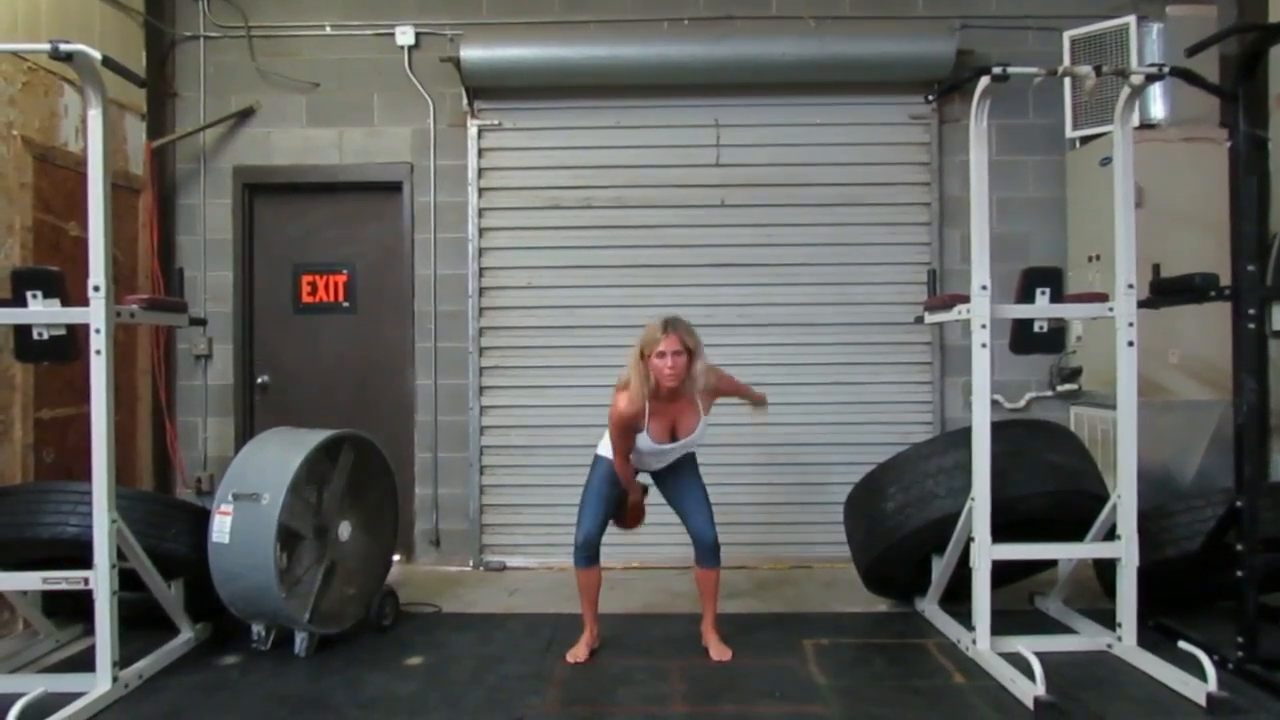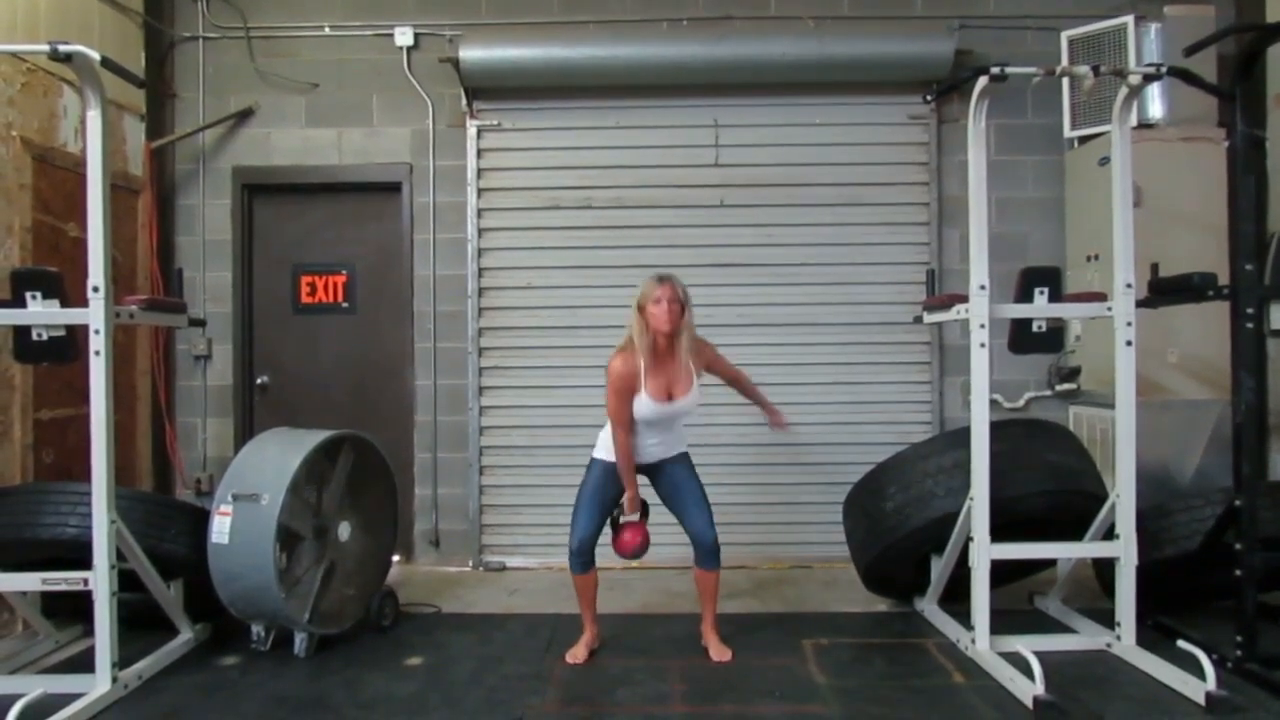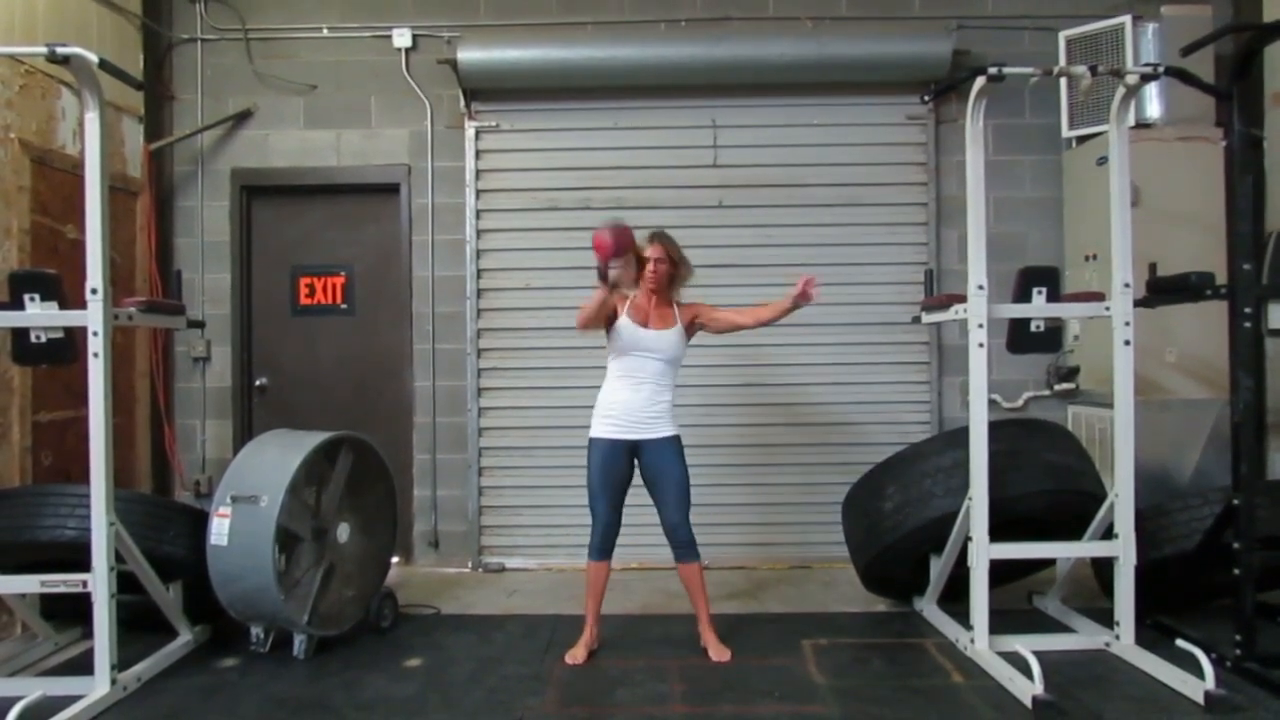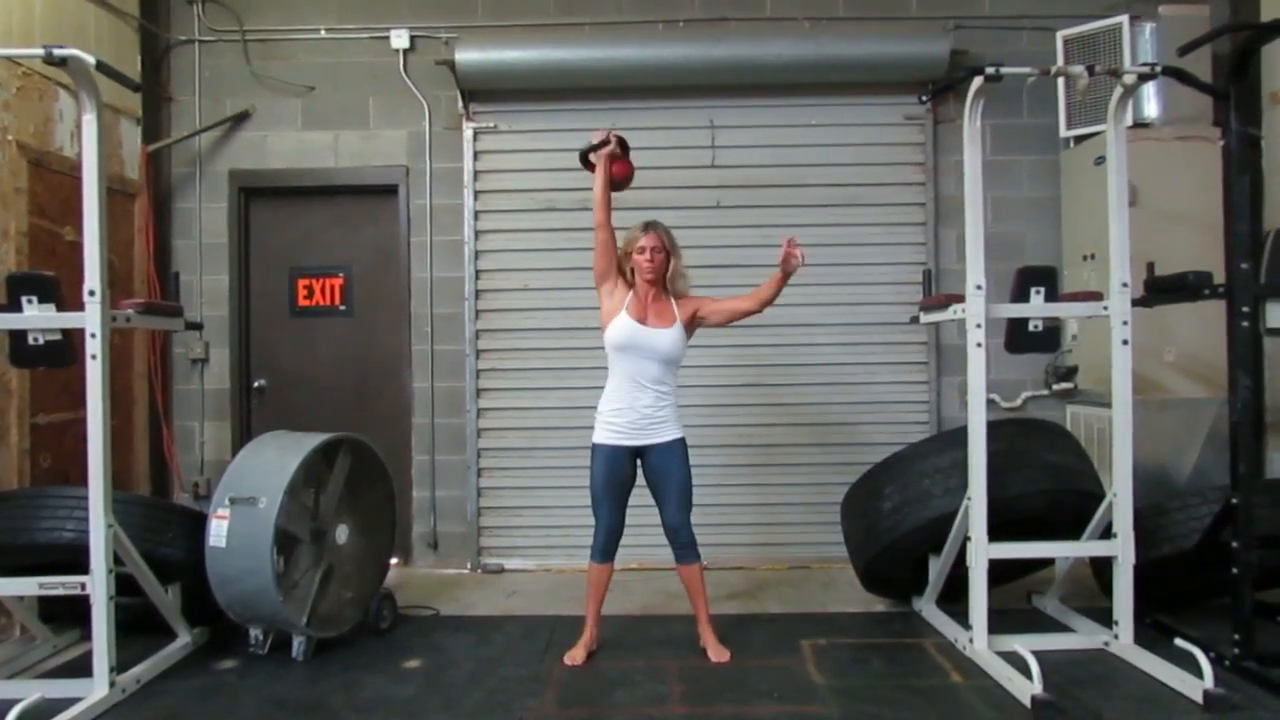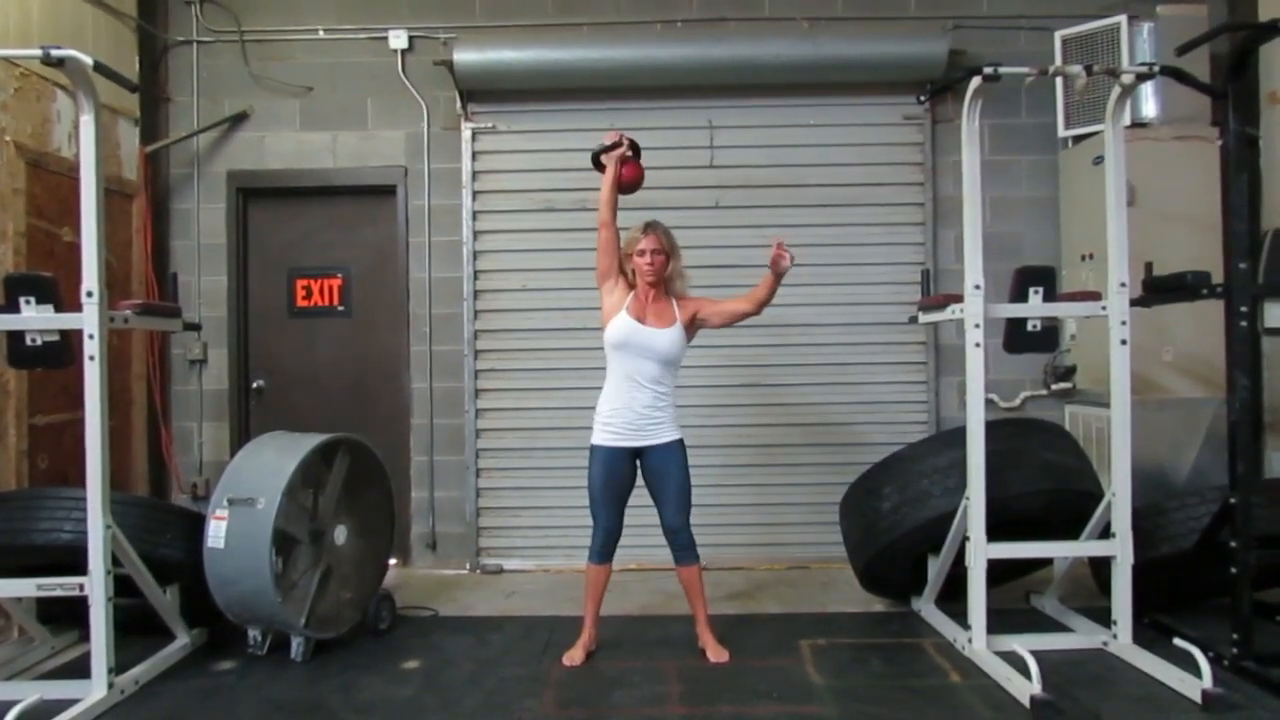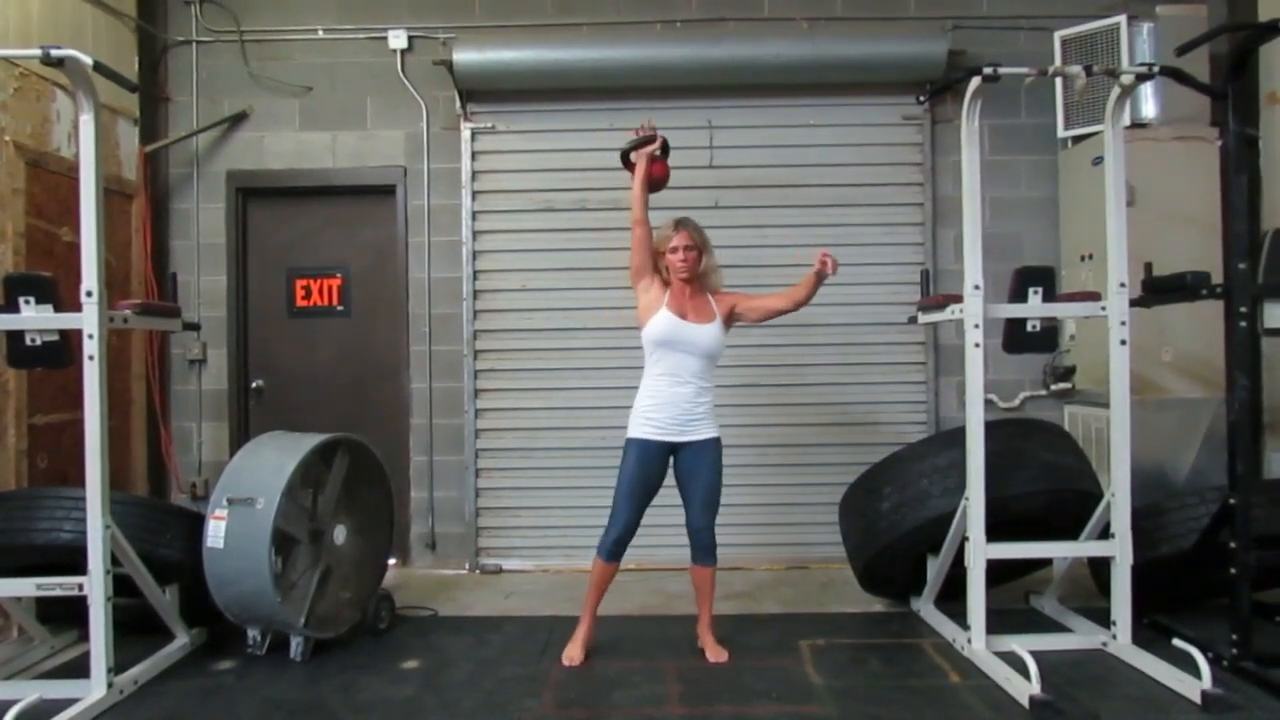
dt=0.4s
person 1, frame 1
left shoulder: (710, 383)
right shoulder: (628, 402)
left elbow: (739, 388)
right elbow: (621, 457)
left wrist: (755, 397)
right wrist: (633, 491)
left hip: (675, 462)
right hip: (618, 459)
left knee: (706, 538)
right knee: (586, 539)
left ankle: (709, 630)
right ankle: (589, 632)
person 1, frame 2
left shoulder: (697, 352)
right shoulder: (624, 363)
left elbow: (735, 378)
right elbow: (623, 436)
left wrist: (767, 407)
right wrist: (631, 490)
left hip: (669, 458)
right hip: (614, 458)
left knee: (706, 539)
right knee: (580, 544)
left ankle: (709, 630)
right ankle: (589, 632)
person 1, frame 3
left shoulder: (687, 315)
right shoulder: (619, 301)
left elbow: (748, 319)
right elbow: (585, 320)
left wrist: (792, 302)
right wrist: (607, 288)
left hip: (660, 435)
right hip: (610, 432)
left knee: (679, 530)
right knee: (603, 532)
left ankle: (707, 631)
right ankle: (589, 632)
person 1, frame 4
left shoulder: (687, 309)
right shoulder: (613, 295)
left elbow: (753, 304)
right elbow: (601, 228)
left wrist: (783, 274)
right wrist: (602, 167)
left hip: (664, 438)
right hip: (613, 436)
left knee: (680, 531)
right knee: (606, 535)
left ankle: (706, 630)
right ankle: (589, 634)
person 1, frame 5
left shoulder: (687, 310)
right shoulder: (615, 295)
left elbow: (748, 306)
right elbow: (605, 225)
left wrist: (775, 275)
right wrist: (612, 165)
left hip: (663, 438)
right hip: (612, 437)
left knee: (679, 533)
right knee: (605, 536)
left ankle: (704, 631)
right ankle: (587, 634)
person 1, frame 6
left shoulder: (723, 305)
right shoulder: (650, 292)
left elbow: (786, 302)
right elbow: (638, 223)
left wrist: (817, 276)
right wrist: (643, 163)
left hip: (700, 436)
right hip: (649, 433)
left knee: (702, 533)
right knee: (619, 530)
left ankle: (705, 631)
right ankle: (584, 629)
